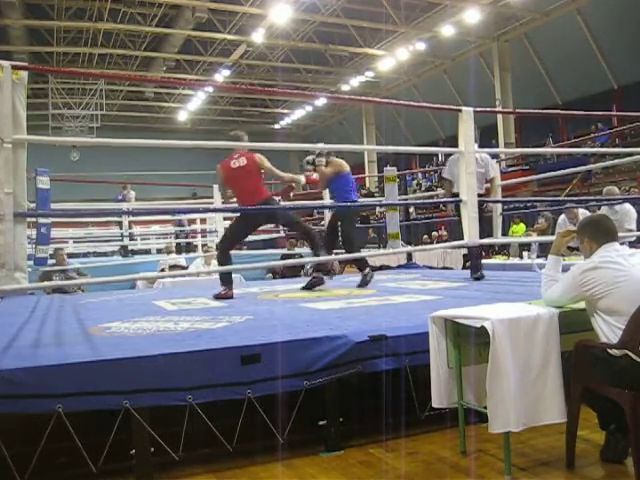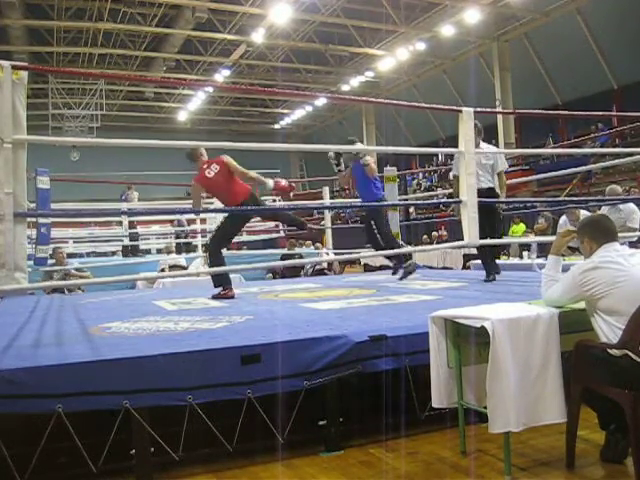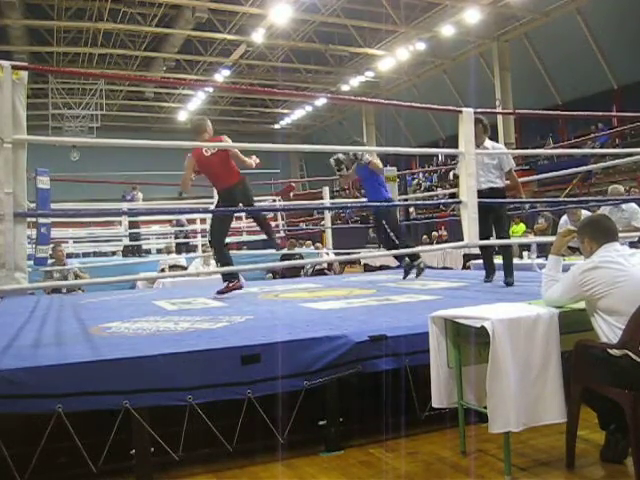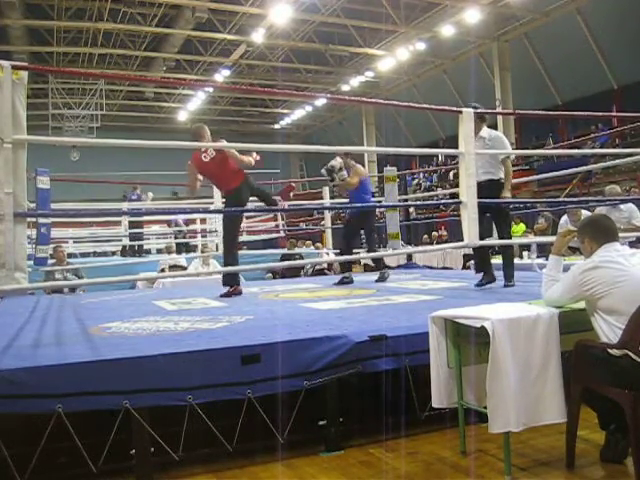
dt=0.3s
person 1, frame 1
left shoulder: (591, 268)
left elbow: (550, 297)
left wrist: (554, 253)
left knee: (565, 365)
right knee: (585, 358)
left ankle: (619, 427)
person 1, frame 2
left shoulder: (591, 268)
left elbow: (550, 297)
left wrist: (554, 254)
left knee: (565, 365)
right knee: (586, 357)
left ankle: (619, 426)
person 1, frame 3
left shoulder: (591, 268)
left elbow: (550, 297)
left wrist: (555, 254)
left knee: (565, 365)
right knee: (585, 358)
left ankle: (619, 427)
person 1, frame 4
left shoulder: (591, 267)
left elbow: (550, 297)
left wrist: (556, 254)
left knee: (565, 364)
right knee: (586, 357)
left ankle: (618, 426)
person 2, frame 1
left shoulder: (222, 167)
right shoulder: (255, 157)
left elbow: (226, 196)
right elbow: (280, 176)
right wrist: (301, 179)
left hip: (248, 211)
right hip: (268, 205)
left knee: (223, 247)
right knee: (304, 230)
left ankle: (227, 288)
person 2, frame 2
left shoulder: (197, 181)
right shoulder: (223, 159)
left elbow: (197, 210)
right elbow: (246, 175)
left wrist: (199, 195)
right wrist: (269, 183)
left hip: (237, 209)
right hip: (250, 198)
left knee: (214, 247)
right knee: (275, 214)
left ankle: (226, 289)
right ankle: (303, 227)
person 2, frame 3
left shoulder: (193, 157)
right shoulder: (223, 140)
left elbow: (184, 188)
right elbow: (244, 162)
left wrist: (190, 175)
right wrist: (253, 161)
left hip: (227, 194)
right hip: (241, 184)
left knee: (217, 240)
right knee: (252, 209)
left ankle: (233, 280)
right ankle: (271, 236)
person 2, frame 4
left shoulder: (193, 163)
right shoulder: (220, 144)
left elbow: (193, 191)
right elbow: (245, 163)
left wrist: (196, 179)
right wrist: (252, 158)
left hip: (234, 195)
right hip: (244, 182)
left knee: (229, 241)
left ankle: (232, 284)
right ankle: (275, 205)
person 3, frame 1
left shoulder: (484, 158)
right shoulder: (453, 160)
left elbow: (493, 180)
right elbow: (448, 182)
left hip: (478, 198)
left knee: (482, 234)
left ankle: (475, 267)
right ankle: (476, 268)
person 3, frame 2
left shoulder: (492, 152)
right shoulder: (461, 155)
left elbow: (501, 175)
right elbow: (456, 180)
left wrist: (502, 196)
left hip: (490, 194)
left knee: (496, 232)
right knee: (480, 235)
left ankle: (492, 262)
right ankle: (489, 270)
person 3, frame 3
left shoulder: (498, 149)
left elbow: (510, 174)
left wrist: (522, 197)
left hip: (496, 194)
right hip: (477, 197)
left knee: (502, 234)
right knee: (483, 237)
left ankle: (509, 274)
right ankle: (489, 270)
person 3, frame 4
left shoulder: (495, 137)
left elbow: (507, 163)
left wrist: (507, 189)
left hip: (496, 189)
right hip: (478, 190)
left knee: (503, 233)
right knee: (477, 233)
left ankle: (509, 275)
right ankle: (487, 272)
person 4, frame 1
left shoulder: (337, 163)
right shoulder: (327, 168)
left elbow: (324, 174)
right elbow: (321, 186)
left wrist: (319, 160)
right wrist: (314, 167)
right hip: (341, 207)
left knee: (348, 241)
right knee: (328, 241)
left ankle: (366, 271)
right ankle: (317, 276)
person 4, frame 2
left shoulder: (366, 160)
right shoulder: (354, 165)
left elbow: (373, 173)
right elbow: (343, 181)
left wrist: (364, 158)
right wrist: (337, 164)
left hip: (376, 203)
right hip: (371, 204)
left knee: (384, 236)
right knee: (375, 237)
left ankle: (408, 263)
right ankle: (397, 260)
person 4, frame 3
left shoulder: (371, 158)
right shoulder: (357, 167)
left elbow: (379, 168)
right elbow: (345, 181)
left wrist: (364, 158)
right wrist: (338, 168)
left hip: (384, 203)
right hip: (378, 206)
left knee: (396, 237)
right knee: (386, 240)
left ankle: (417, 262)
right ankle: (406, 262)
person 4, frame 4
left shoulder: (357, 169)
right shoulder: (348, 171)
left elbow: (350, 187)
right elbow: (342, 189)
left wrist: (340, 172)
right wrist: (332, 177)
left hip: (366, 211)
right hip: (355, 211)
left knee: (370, 244)
right knee: (345, 244)
left ankle: (383, 270)
right ankle: (347, 276)
